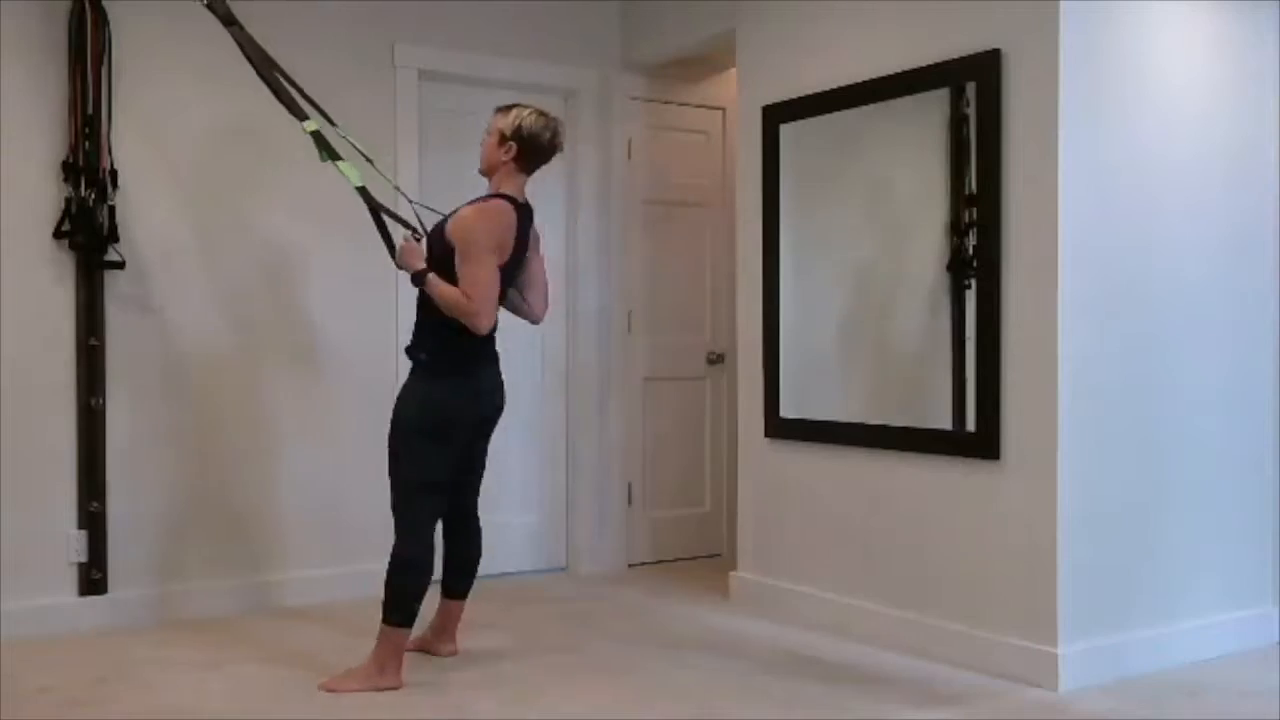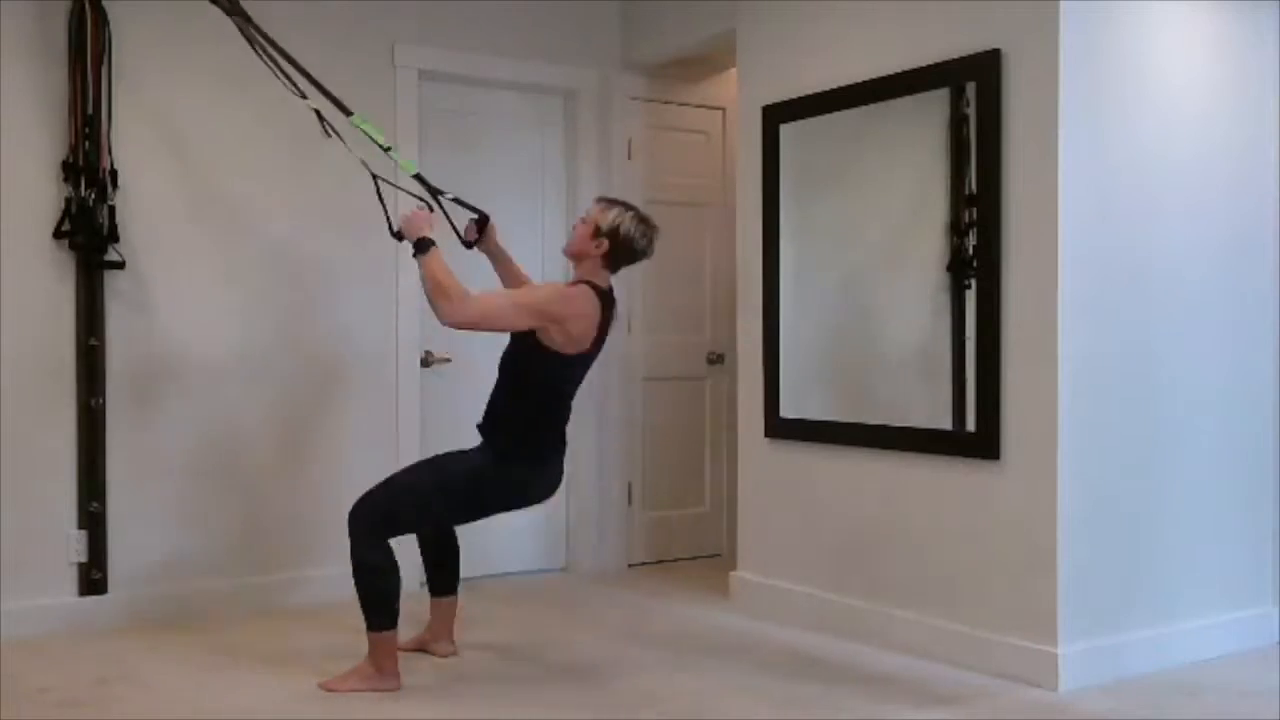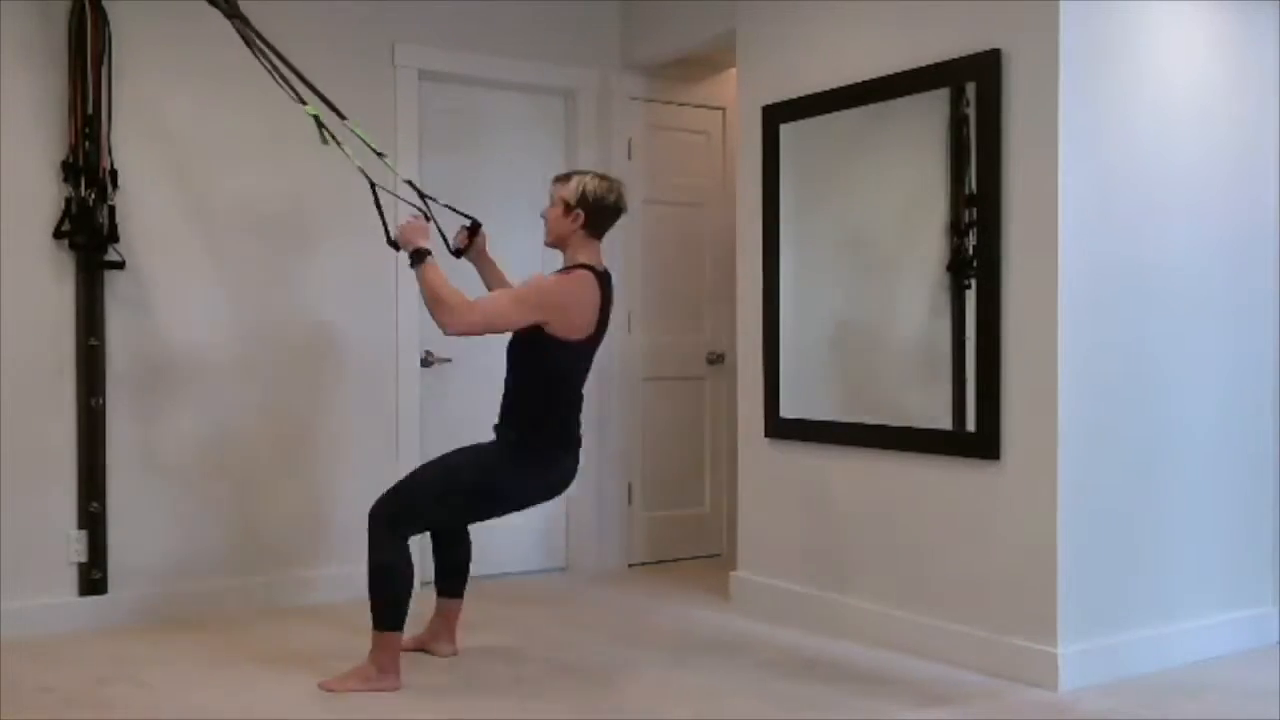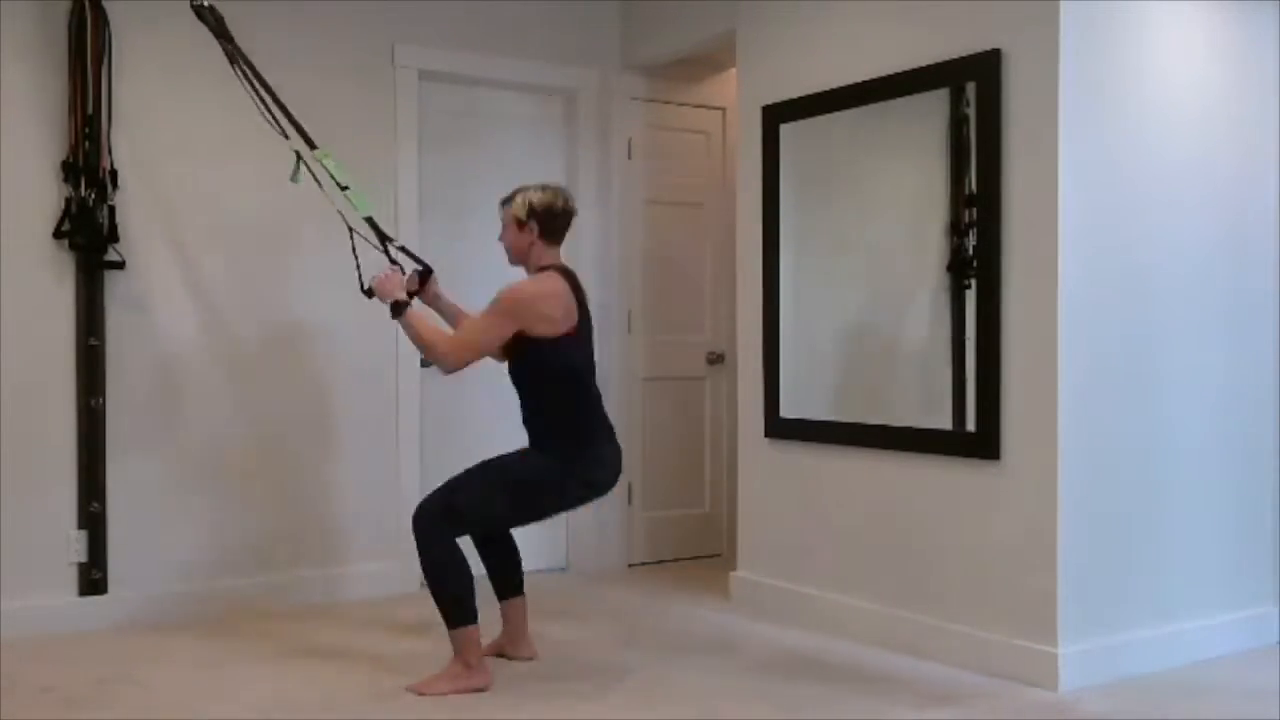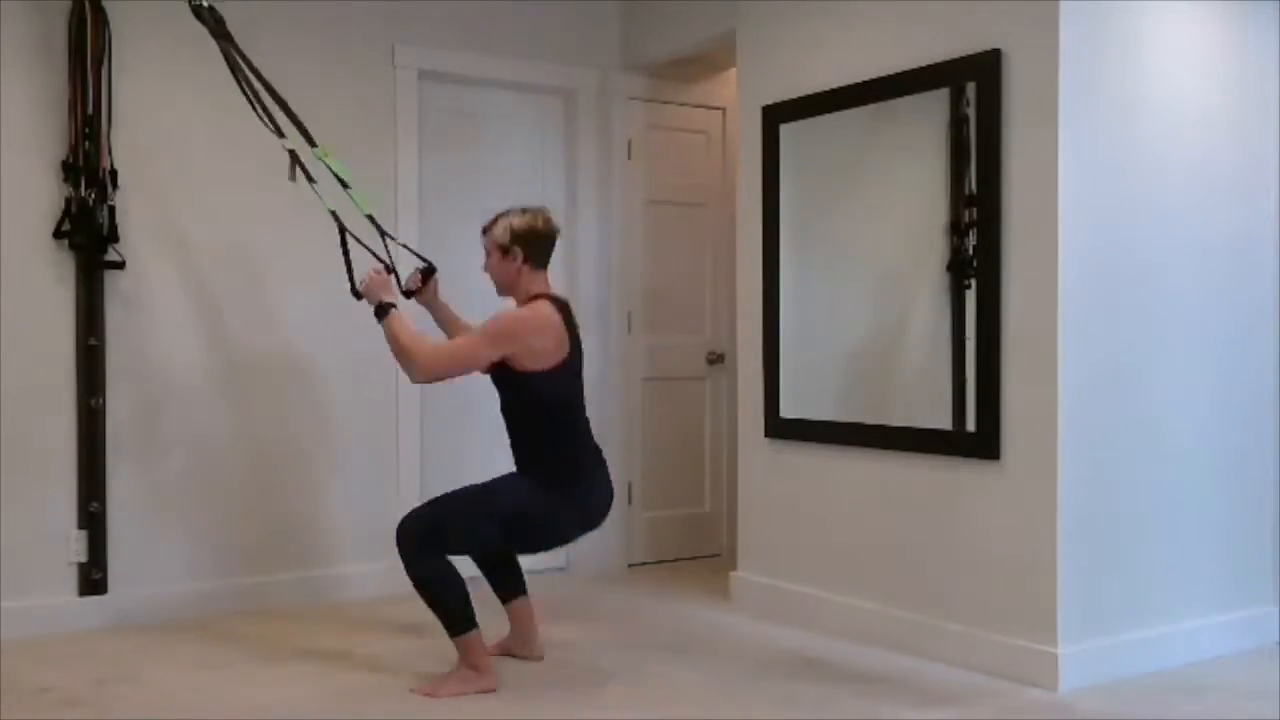
dt=1s
person 1, frame 1
left shoulder: (480, 217)
right shoulder: (522, 218)
left elbow: (479, 315)
right elbow: (534, 308)
left wrist: (421, 269)
left hip: (441, 384)
right hip: (478, 384)
left knee: (414, 517)
right knee: (458, 507)
left ankle: (384, 665)
right ankle: (443, 633)
person 1, frame 2
left shoulder: (567, 302)
right shoulder: (591, 299)
left elbow: (454, 310)
right elbow: (526, 299)
left wrist: (423, 241)
right wrist: (491, 247)
left hip: (516, 462)
right hip: (529, 464)
left knee: (369, 519)
right knee: (433, 506)
left ankle: (380, 668)
right ankle: (439, 632)
person 1, frame 3
left shoulder: (562, 289)
right shoulder: (588, 282)
left elbow: (456, 319)
right elbow: (517, 305)
left wrist: (420, 251)
right wrist: (480, 258)
left hip: (528, 457)
right hip: (547, 456)
left knee: (389, 519)
right knee: (441, 505)
left ankle: (383, 666)
right ankle: (441, 632)
person 1, frame 4
left shoulder: (530, 293)
right shoulder: (558, 287)
left elbow: (451, 355)
right elbow: (486, 338)
left wrist: (401, 301)
right wrist: (433, 297)
left hip: (566, 462)
right hip: (591, 458)
left knee: (435, 521)
right knee: (481, 505)
left ankle: (468, 667)
right ankle: (516, 637)
person 1, frame 5
left shoulder: (522, 324)
right shoulder: (549, 315)
left elbow: (423, 367)
right elbow: (475, 347)
left wrist: (385, 303)
right wrist: (430, 300)
left hip: (564, 498)
right hip: (581, 491)
left knee: (419, 534)
right knee: (481, 520)
left ankle: (475, 665)
right ankle: (524, 632)
